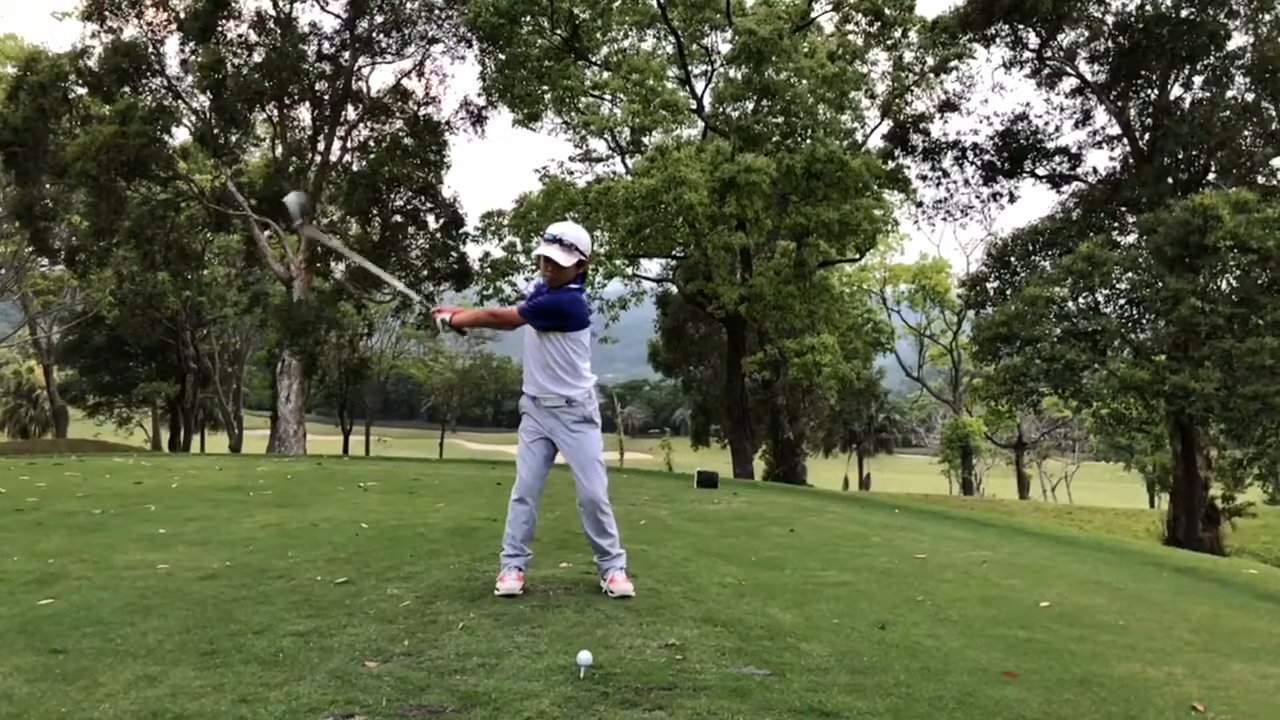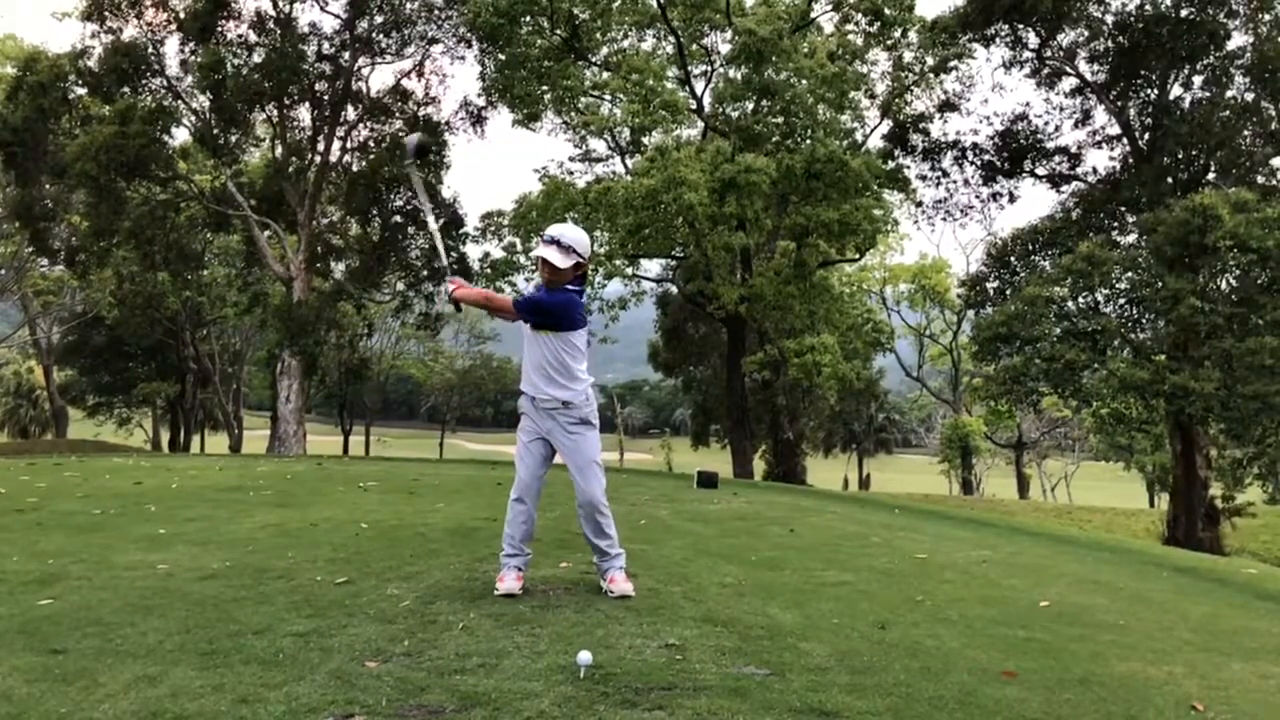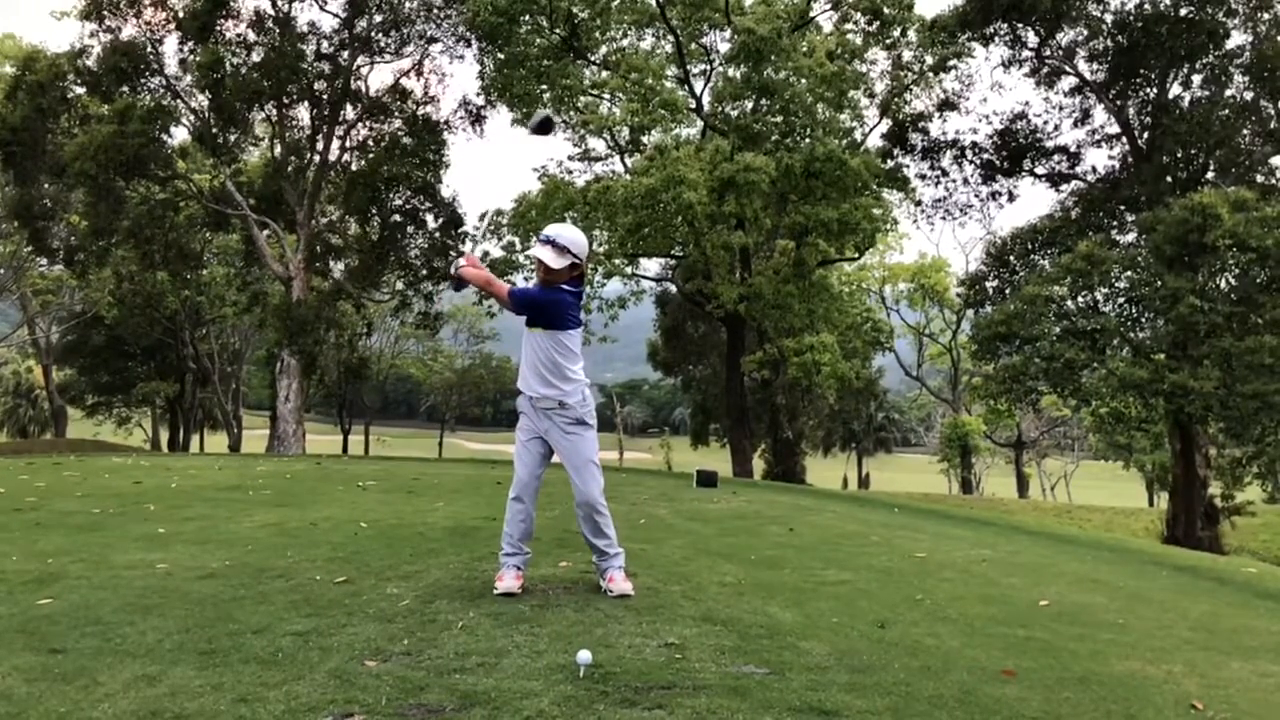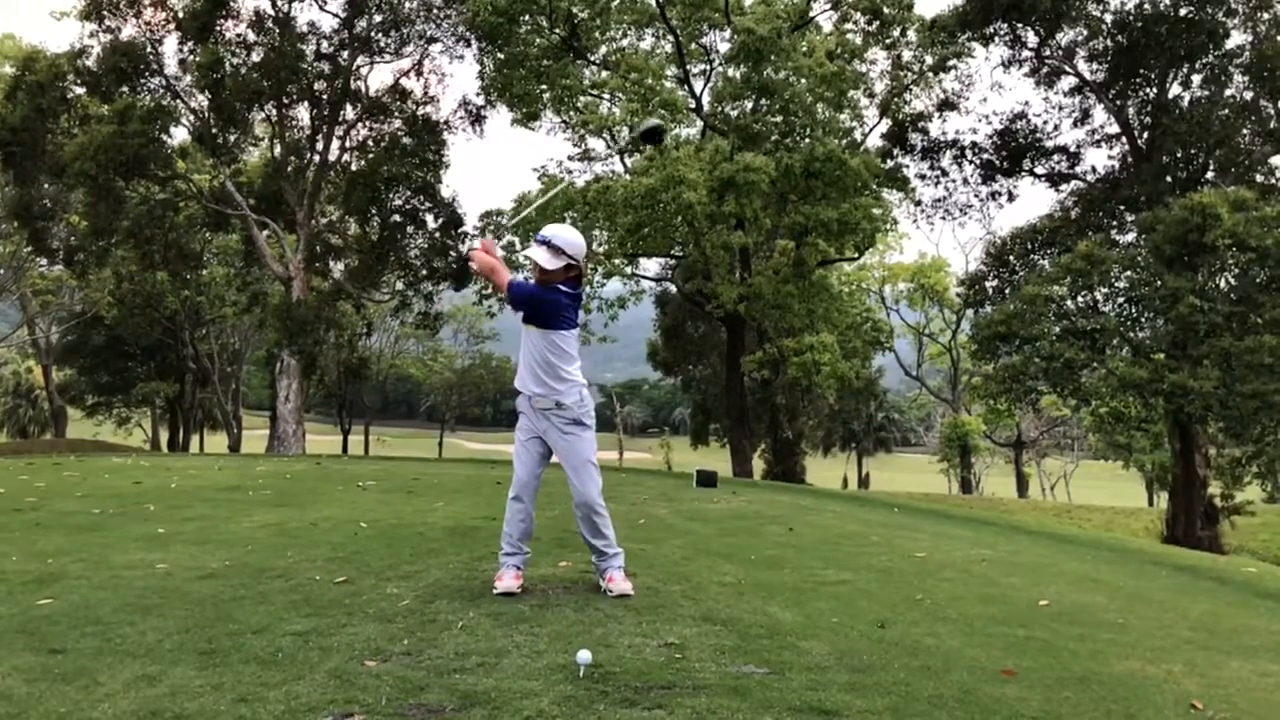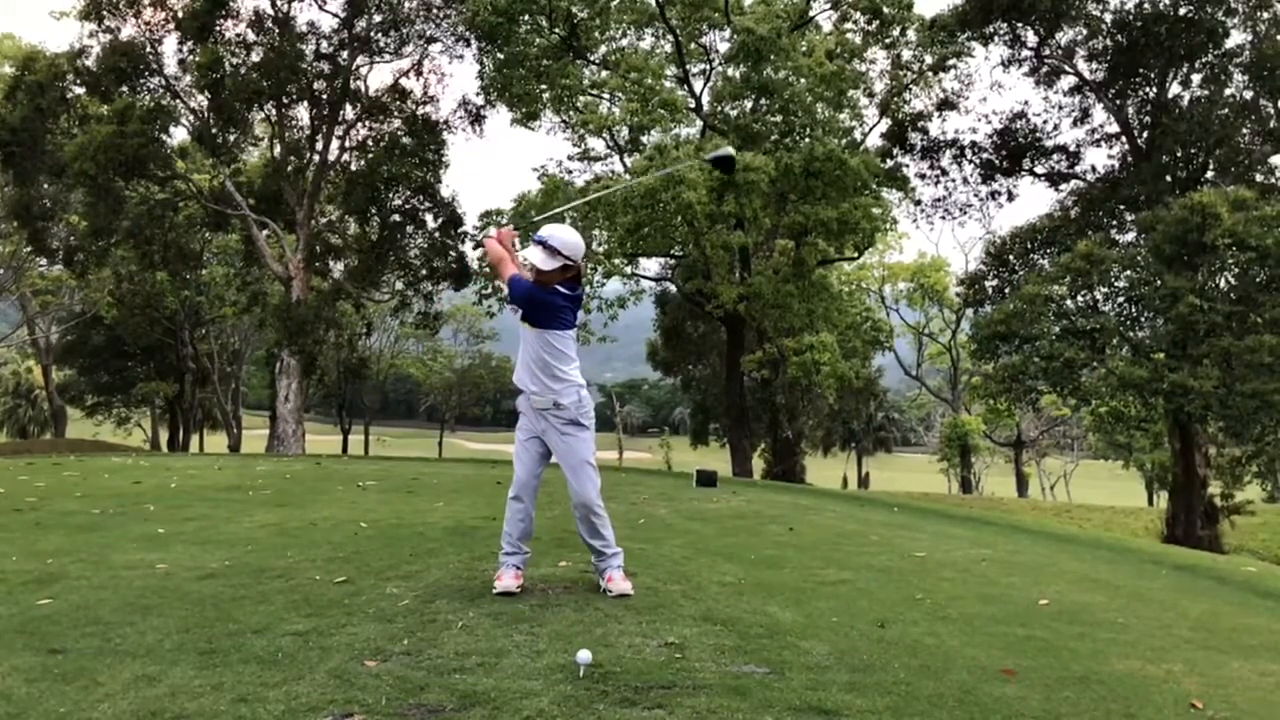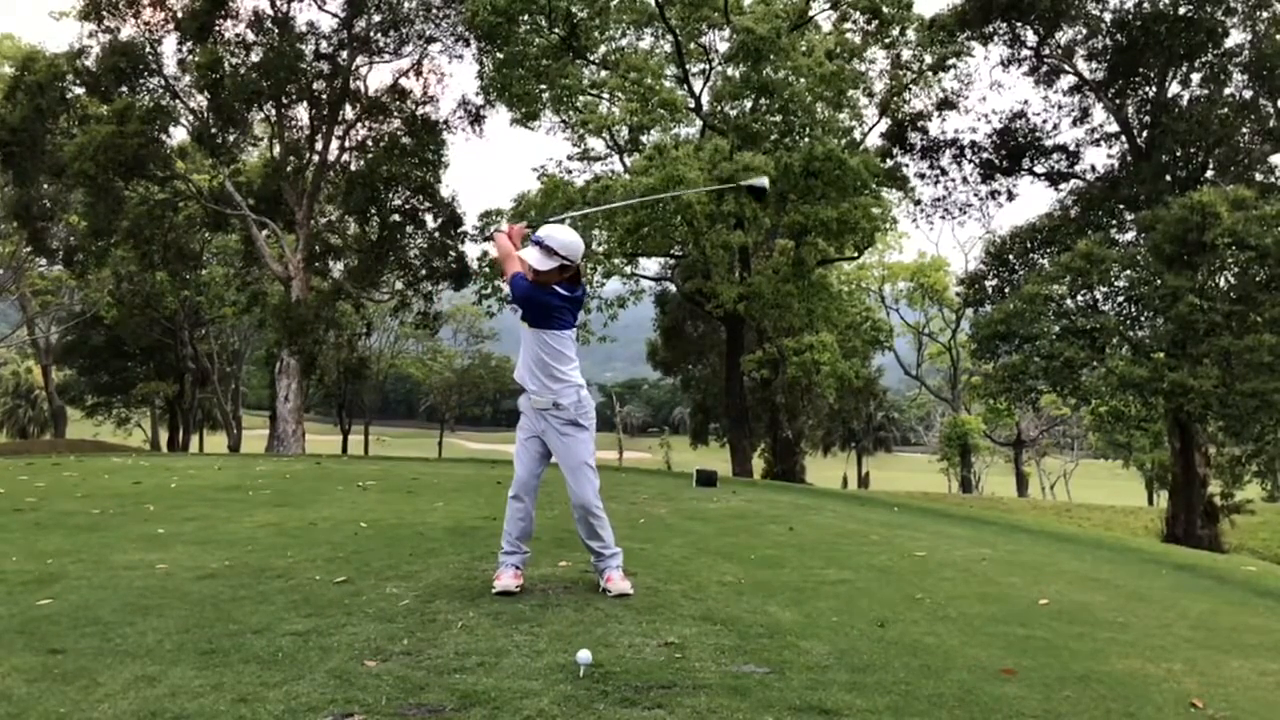
dt=0.4s
person 1, frame 1
left shoulder: (567, 301)
right shoulder: (543, 288)
left elbow: (502, 318)
right elbow: (510, 318)
left wrist: (453, 318)
right wrist: (460, 313)
left hip: (575, 411)
right hip: (536, 407)
left knee: (593, 493)
right knee: (525, 489)
left ankle: (612, 566)
right ankle: (513, 565)
person 1, frame 2
left shoulder: (562, 302)
right shoulder: (546, 290)
left elbow: (496, 303)
right elbow: (511, 311)
left wrist: (457, 292)
right wrist: (468, 290)
left hip: (572, 412)
right hip: (535, 408)
left knee: (591, 494)
right knee: (523, 490)
left ankle: (612, 567)
right ankle: (512, 565)
person 1, frame 3
left shoulder: (555, 299)
right shoulder: (547, 291)
left elbow: (496, 290)
left wrist: (465, 268)
right wrist: (477, 270)
left hip: (570, 411)
right hip: (533, 407)
left knee: (589, 493)
right knee: (522, 488)
left ankle: (611, 566)
right ankle: (512, 564)
person 1, frame 4
left shoulder: (550, 299)
right shoulder: (552, 290)
left elbow: (500, 277)
left wrist: (480, 253)
right wrist: (491, 256)
left hip: (568, 411)
right hip: (533, 407)
left knee: (587, 493)
right knee: (521, 488)
left ankle: (611, 566)
right ankle: (512, 564)
person 1, frame 5
left shoulder: (546, 299)
right shoulder: (557, 289)
left elbow: (503, 267)
right elbow: (520, 273)
left wrist: (494, 242)
left hip: (567, 410)
right hip: (533, 407)
left knee: (585, 494)
right knee: (522, 487)
left ankle: (610, 565)
right ankle: (512, 564)
person 1, frame 6
left shoulder: (543, 299)
right shoulder: (567, 291)
left elbow: (508, 262)
right elbow: (521, 265)
left wrist: (502, 236)
left hip: (567, 411)
right hip: (533, 407)
left knee: (583, 494)
right knee: (521, 487)
left ankle: (609, 565)
right ankle: (511, 563)
